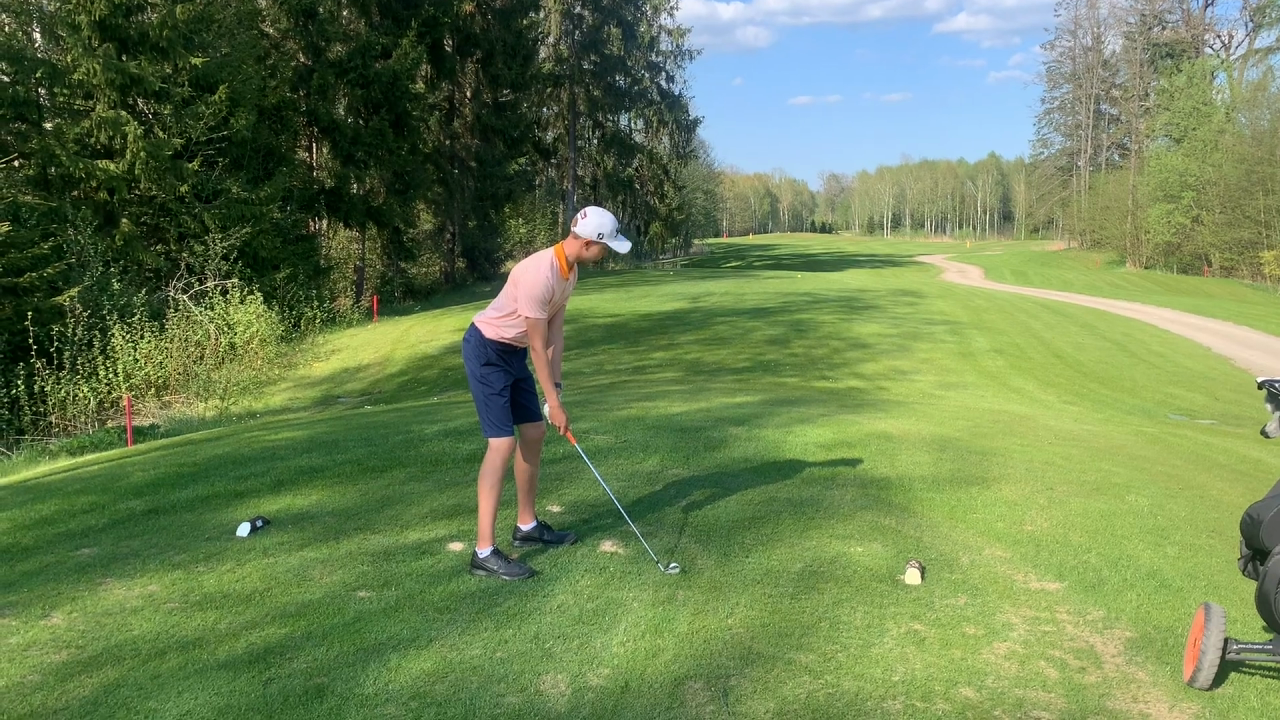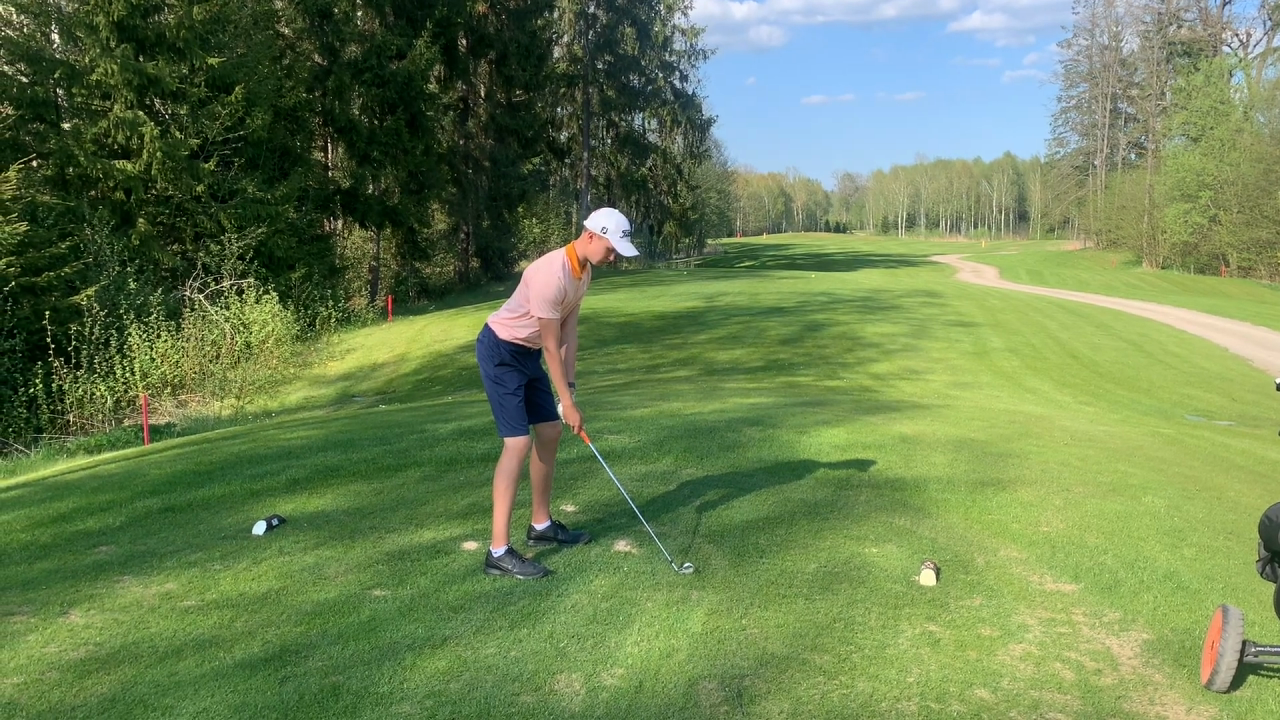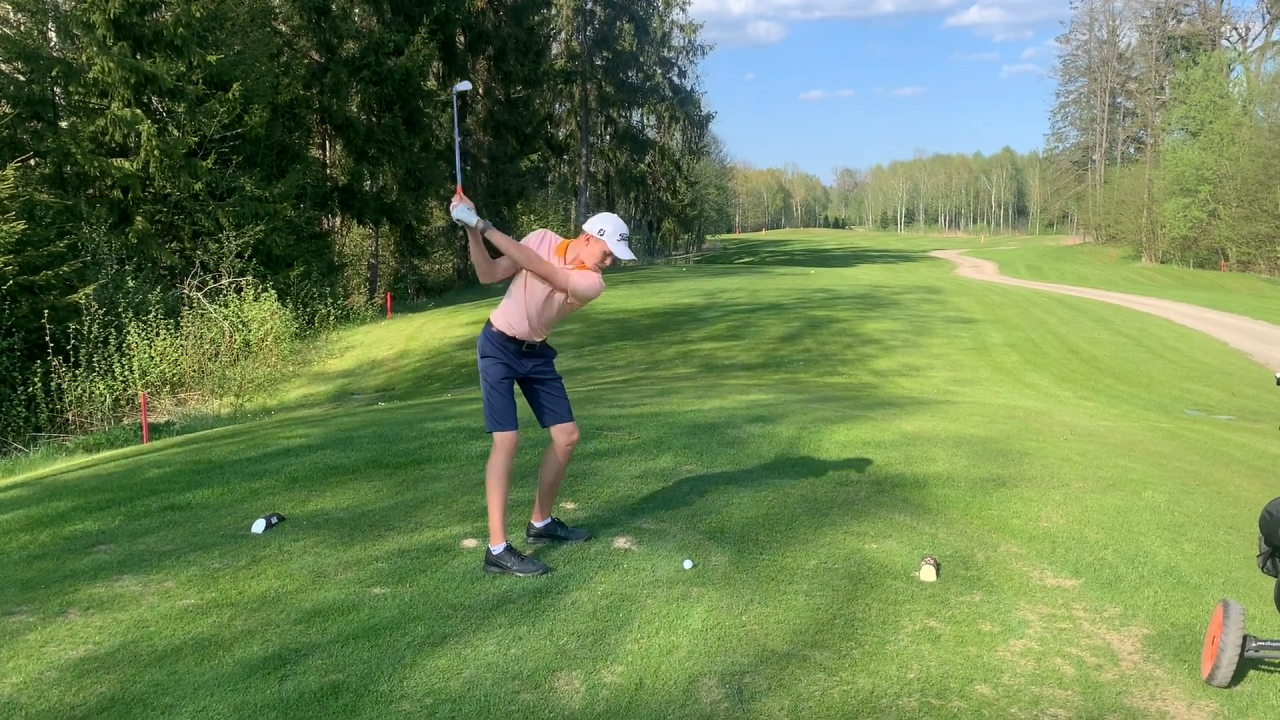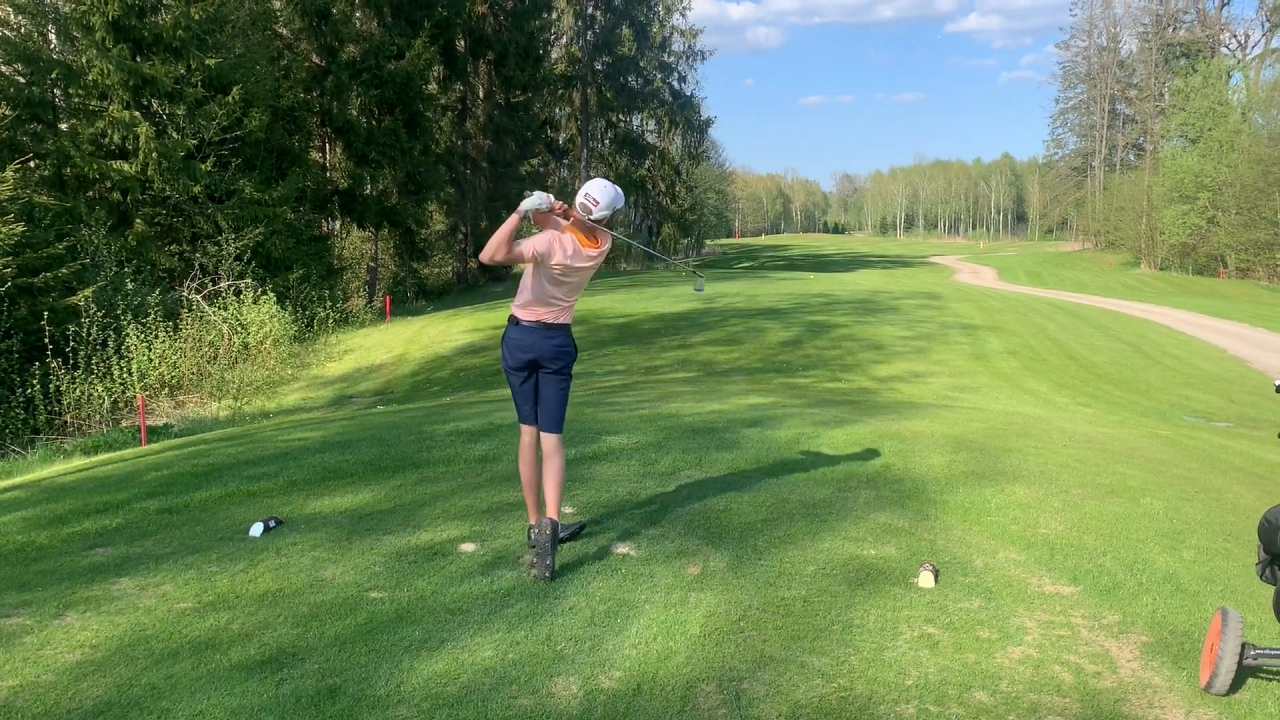
dt=1s
person 1, frame 1
left shoulder: (570, 271)
right shoulder: (539, 274)
left elbow: (555, 332)
right elbow: (538, 345)
left wrist: (556, 388)
right wrist: (554, 404)
left hip: (512, 351)
right hip: (487, 350)
left knee: (534, 432)
right knee: (503, 443)
left ankle: (527, 526)
right ankle: (484, 552)
person 1, frame 2
left shoulder: (584, 270)
right shoulder: (551, 274)
left elbow: (569, 331)
right elbow: (551, 345)
left wrist: (570, 389)
right wrist: (568, 402)
left hip: (527, 352)
right hip: (501, 350)
left knee: (549, 432)
right knee: (518, 443)
left ankle: (541, 524)
right ankle: (499, 551)
person 1, frame 3
left shoulder: (592, 284)
right shoulder: (542, 239)
left elbow: (535, 266)
right elbow: (488, 275)
left wrist: (482, 225)
right wrist: (473, 231)
left hip: (536, 353)
right hip: (498, 346)
left knee: (567, 437)
right knee: (506, 440)
left ankle: (541, 521)
right ankle: (497, 548)
person 1, frame 4
left shoulder: (551, 243)
right shoulder: (603, 244)
left elbow: (490, 256)
right elbow: (561, 223)
left wrist: (524, 211)
right wrist: (540, 211)
left hip: (519, 337)
right hip: (556, 341)
left knee: (528, 432)
right knee: (552, 438)
left ankle: (536, 524)
right ankle: (550, 524)
